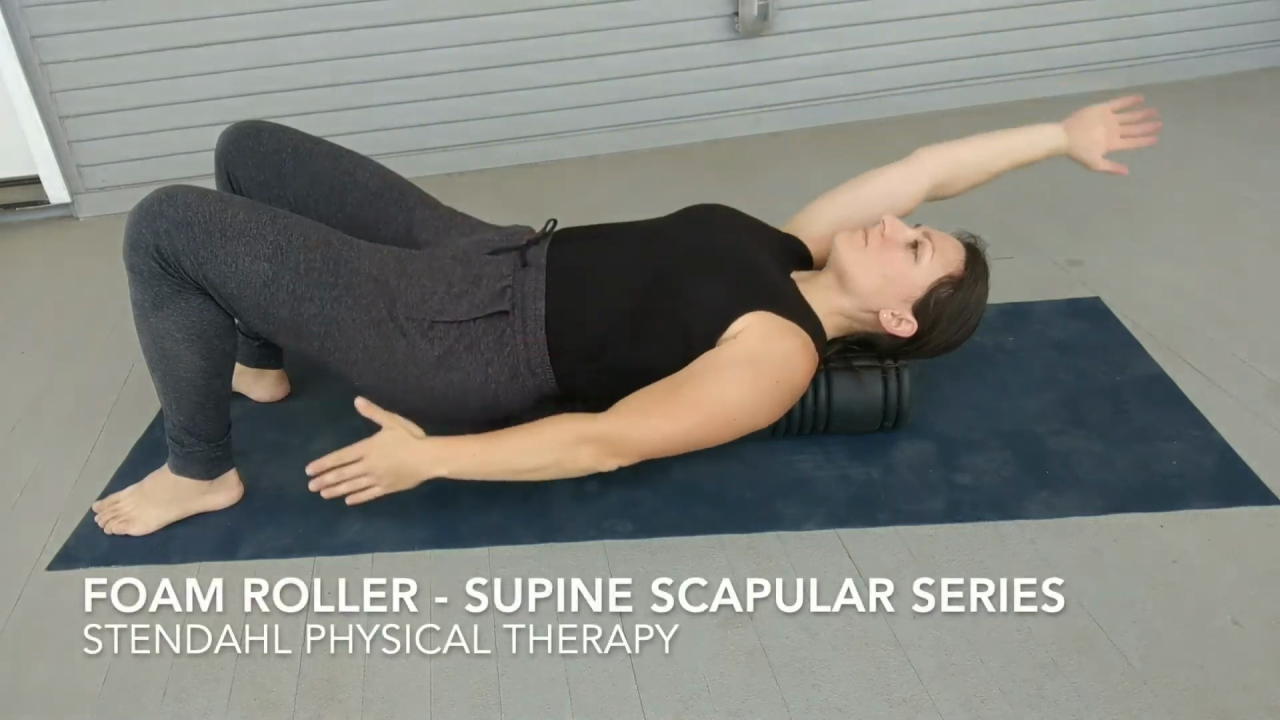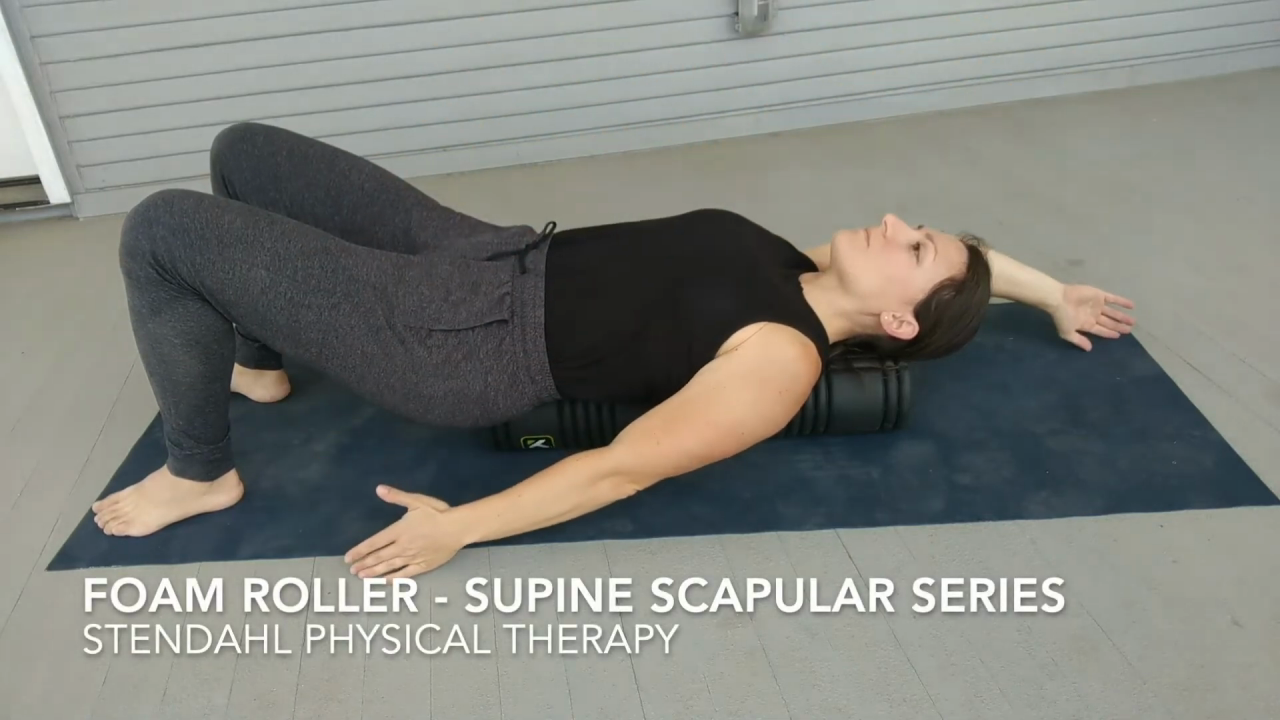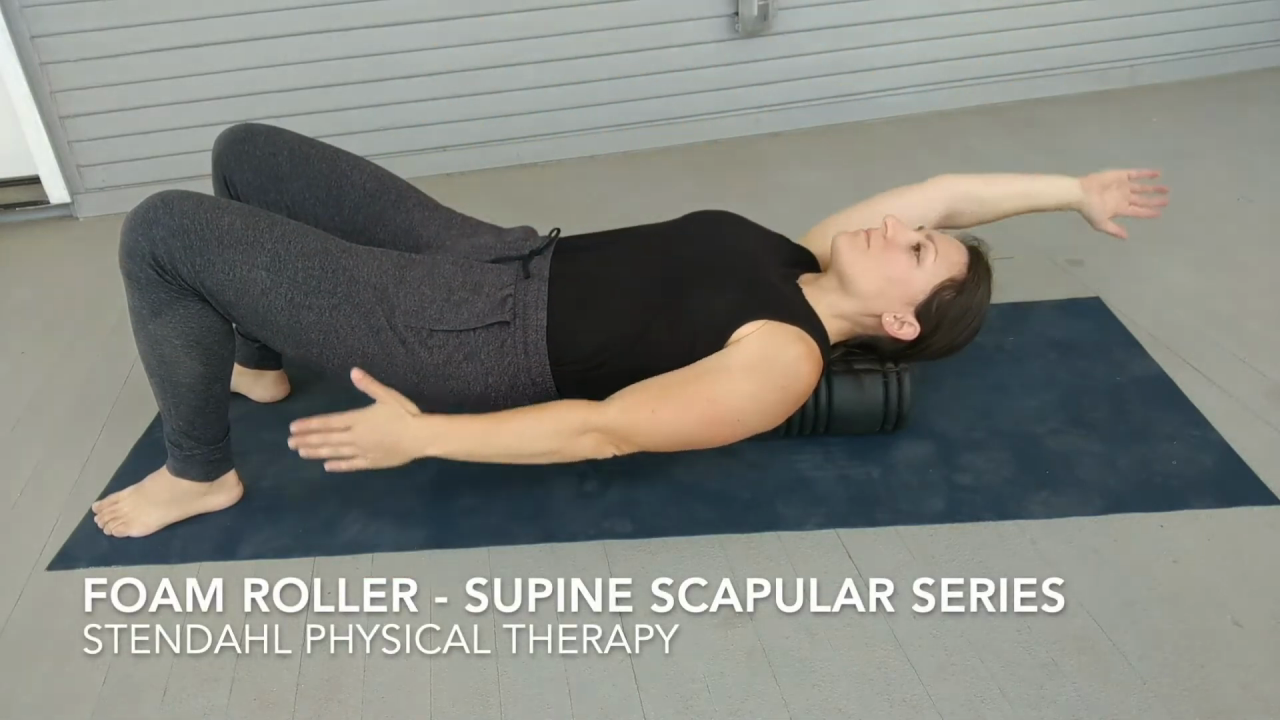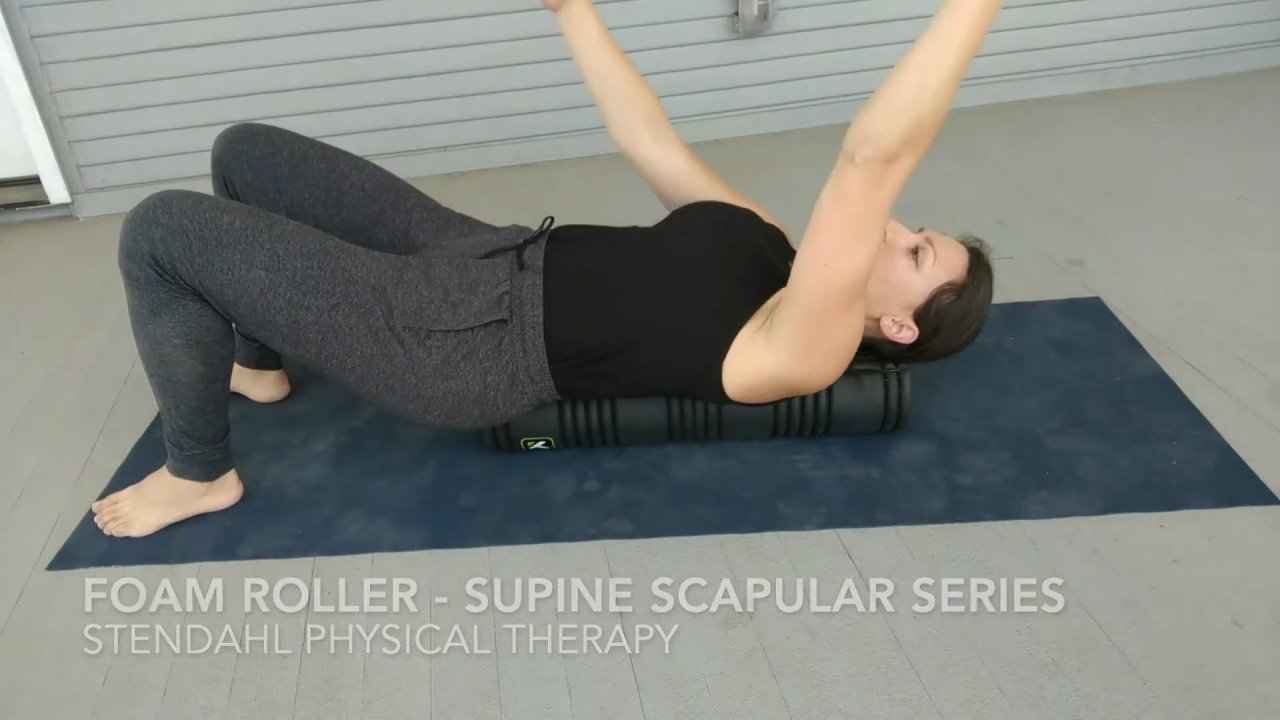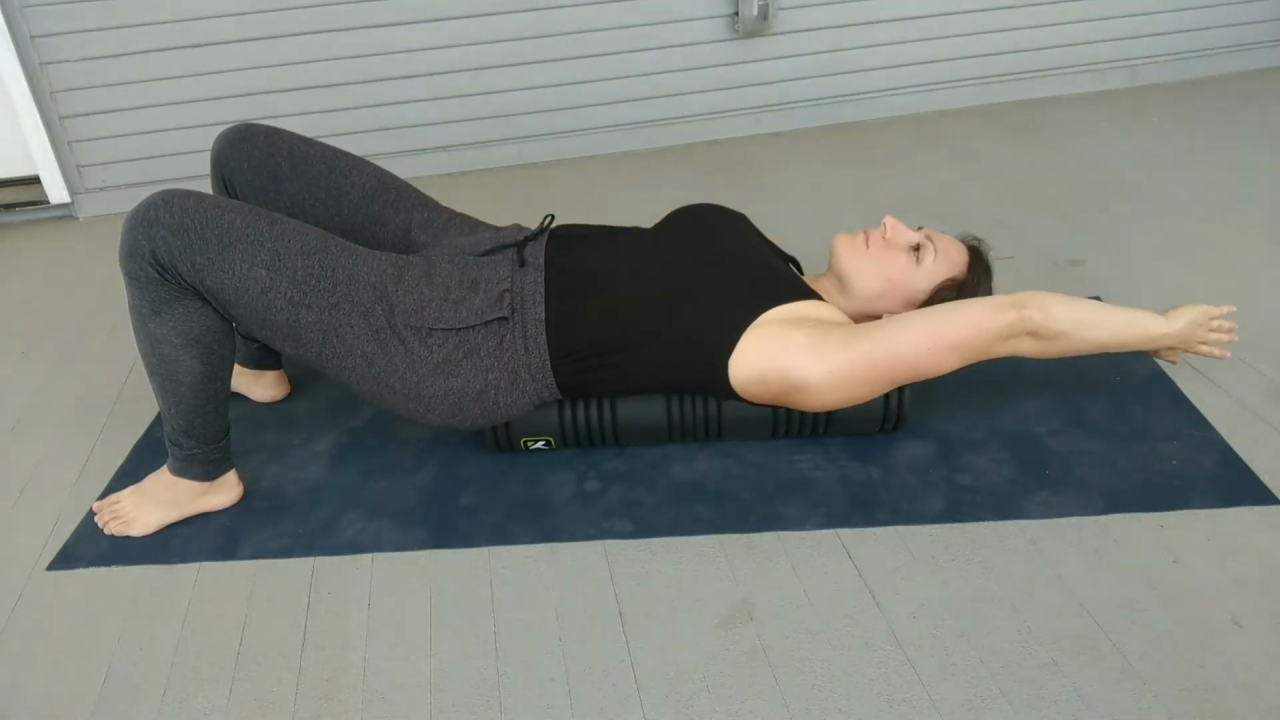
dt=1s
person 1, frame 1
left shoulder: (778, 358)
right shoulder: (799, 262)
left elbow: (609, 441)
right elbow: (917, 174)
left wrist: (430, 455)
right wrist: (1061, 137)
left hip: (470, 341)
right hip: (498, 259)
left knee: (165, 226)
right knee: (248, 151)
left ankle: (200, 473)
right ankle: (256, 358)
person 1, frame 2
left shoulder: (782, 362)
right shoulder: (810, 272)
left elbow: (623, 469)
right elbow: (957, 242)
left wrist: (456, 527)
left hip: (469, 347)
right hip: (496, 260)
left knee: (161, 230)
right knee: (244, 151)
left ankle: (199, 475)
right ankle: (254, 361)
person 1, frame 3
left shoulder: (784, 364)
right shoulder: (812, 268)
left elbow: (610, 428)
right elbow: (930, 194)
left wrist: (425, 434)
right wrist: (1073, 190)
left hip: (482, 338)
right hip: (502, 264)
left knee: (162, 230)
right knee: (245, 152)
left ankle: (197, 476)
right ankle: (258, 360)
person 1, frame 4
left shoulder: (801, 353)
right shoulder: (764, 242)
left elbow: (874, 159)
right elbow: (650, 138)
left hip: (454, 345)
right hip: (484, 262)
left knee: (157, 233)
right knee: (245, 153)
left ankle: (200, 473)
right ankle: (250, 362)
person 1, frame 5
left shoulder: (818, 358)
right shoulder: (773, 273)
left elbow: (1011, 321)
left wrist: (1158, 328)
left hip: (470, 343)
right hip: (493, 257)
left knee: (159, 228)
right knee: (242, 152)
left ankle: (199, 474)
right ankle: (252, 357)
